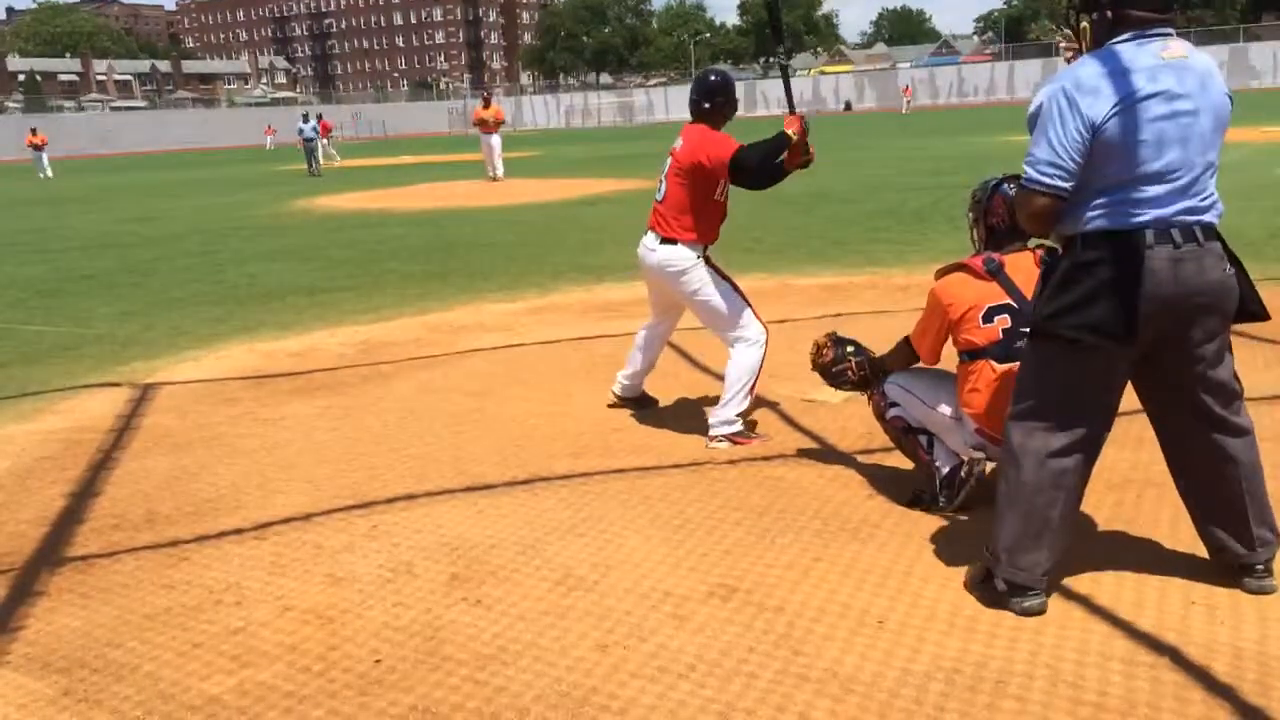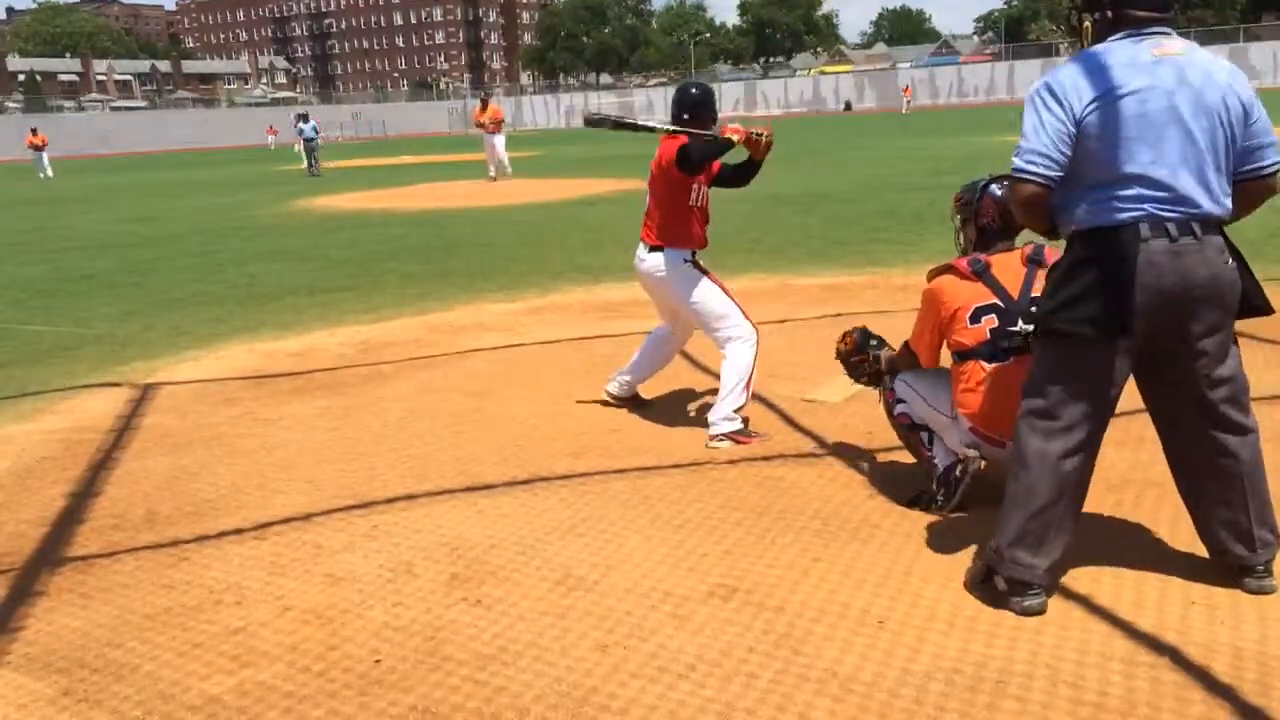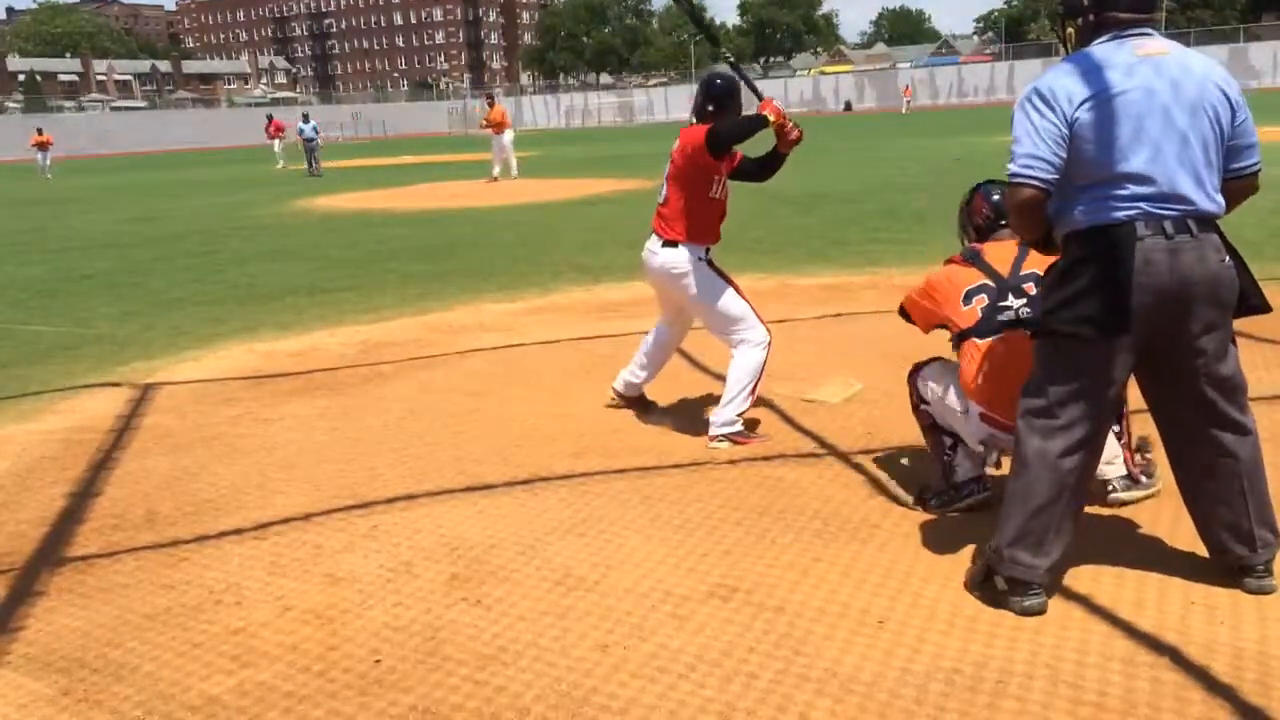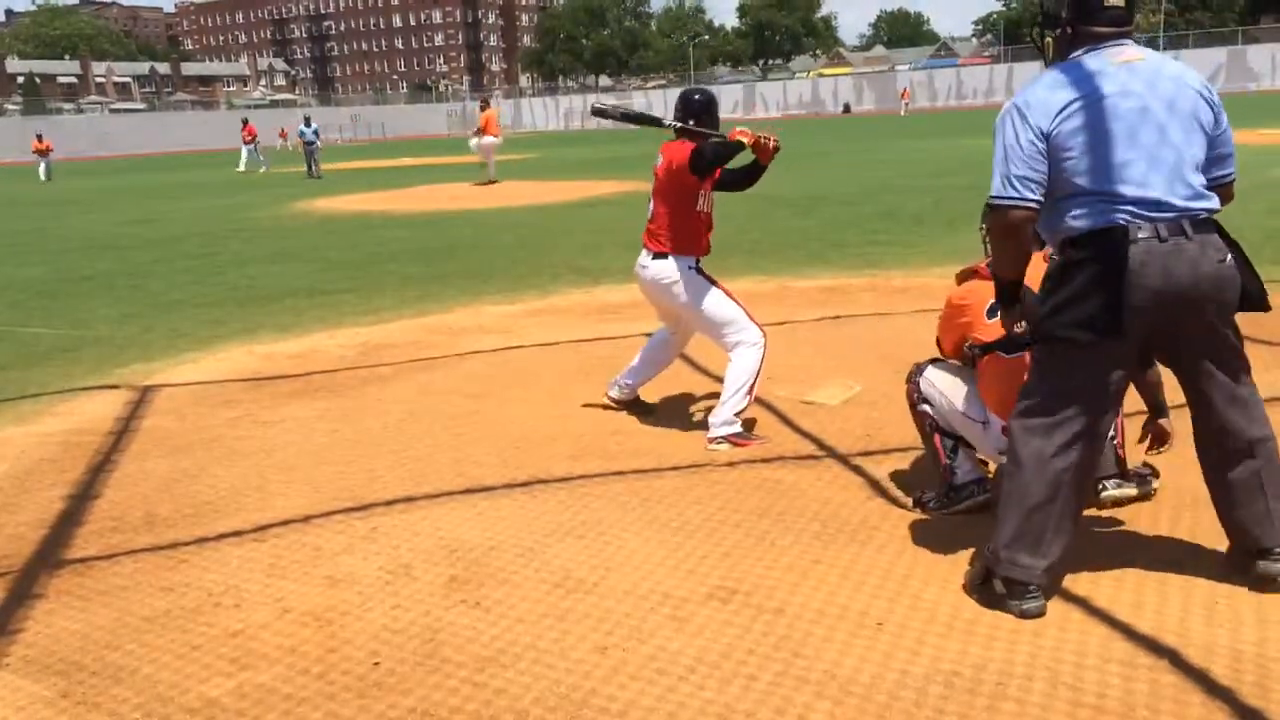
dt=0.7s
person 1, frame 1
left shoulder: (1080, 84)
right shoulder: (1209, 75)
left elbow: (1038, 208)
left wrist: (1025, 212)
left hip: (1111, 273)
right hip: (1203, 266)
left knee: (1049, 425)
right knee: (1214, 420)
left ankle: (1017, 575)
person 1, frame 2
left shoulder: (1072, 79)
right shoulder: (1227, 76)
left elbow: (1028, 192)
left wrist: (1060, 228)
left hip: (1111, 269)
right hip: (1205, 265)
left knee: (1057, 422)
right knee: (1218, 416)
left ankle: (1019, 573)
person 1, frame 3
left shoulder: (1062, 83)
right shoulder: (1212, 73)
left elbow: (1025, 196)
left wrist: (1047, 241)
left hip: (1107, 267)
right hip: (1201, 261)
left knee: (1057, 421)
right knee: (1218, 415)
left ankle: (1019, 572)
person 1, frame 4
left shoulder: (1039, 98)
right shoulder: (1190, 81)
left elbow: (1015, 217)
right elbow: (1222, 184)
left wrist: (1008, 292)
left hip: (1107, 273)
right hip: (1203, 261)
left knee: (1050, 423)
right knee: (1229, 406)
left ankle: (1015, 576)
person 2, frame 1
left shoulder: (691, 137)
right shoulder: (708, 142)
left elbow: (749, 177)
right elbow: (748, 165)
left wrist: (788, 163)
right wrist: (788, 135)
left hip: (652, 248)
right hip: (680, 258)
left knee: (661, 321)
right knee: (749, 335)
left ankle: (627, 388)
right ankle: (725, 426)
person 2, frame 2
left shoulder: (686, 150)
right shoulder: (673, 149)
left elbow: (734, 178)
right elbow: (692, 159)
left wrist: (756, 155)
right wrist: (729, 139)
left hip: (653, 258)
right hip: (671, 263)
left knee: (677, 326)
right knee: (741, 335)
left ankle: (621, 387)
right ankle: (724, 426)
person 2, frame 3
left shoulder: (709, 148)
right shoulder: (696, 139)
left elbow: (757, 171)
right elbow: (725, 134)
left wrist: (783, 147)
right wrist: (766, 116)
left hip: (658, 252)
right hip: (683, 259)
left knee: (673, 324)
right knee: (753, 338)
left ankle: (627, 388)
right ankle: (725, 427)
person 2, frame 4
left shoulder: (678, 155)
right shoulder: (681, 154)
left elbow: (736, 181)
right elbow: (707, 158)
left wrist: (762, 159)
right wrist: (740, 139)
left hip: (650, 266)
right hip: (675, 271)
left knee: (678, 330)
right knee: (749, 339)
left ankle: (622, 391)
right ankle: (723, 428)
person 3, frame 1
left shoulder: (955, 284)
left elbow: (911, 353)
left wrist: (871, 368)
left hip: (987, 433)
left knee: (888, 388)
left ankle: (947, 472)
person 3, frame 2
left shoulder: (946, 286)
left elbow: (916, 360)
left wrist: (881, 361)
left hip: (984, 436)
left knee: (899, 385)
left ankle: (948, 470)
person 3, frame 3
left shoulder: (950, 275)
right shoulder: (1056, 256)
left elbow: (908, 311)
left hip: (995, 427)
left knee: (924, 376)
left ankle: (964, 481)
right ankle: (1120, 477)
person 3, frame 4
left shoulder: (968, 292)
left elbow: (951, 353)
right wrist: (1158, 414)
left hip: (1010, 440)
left knee: (924, 377)
left ankle: (964, 484)
right ankle: (1113, 477)
